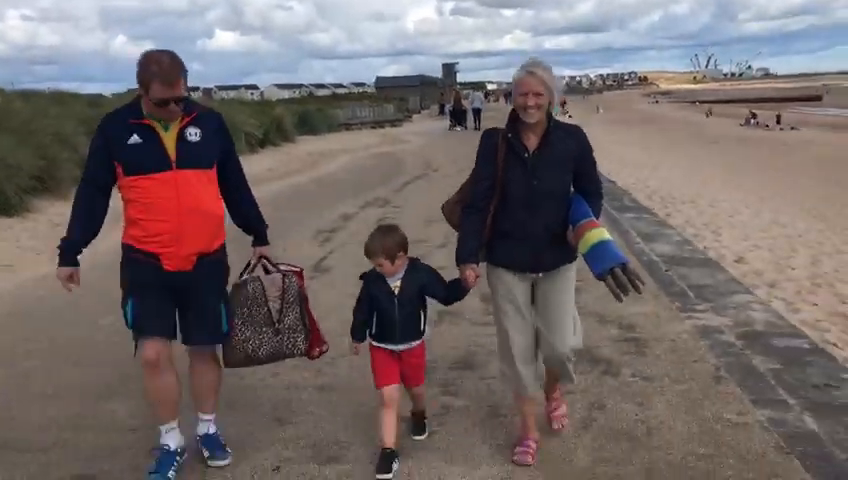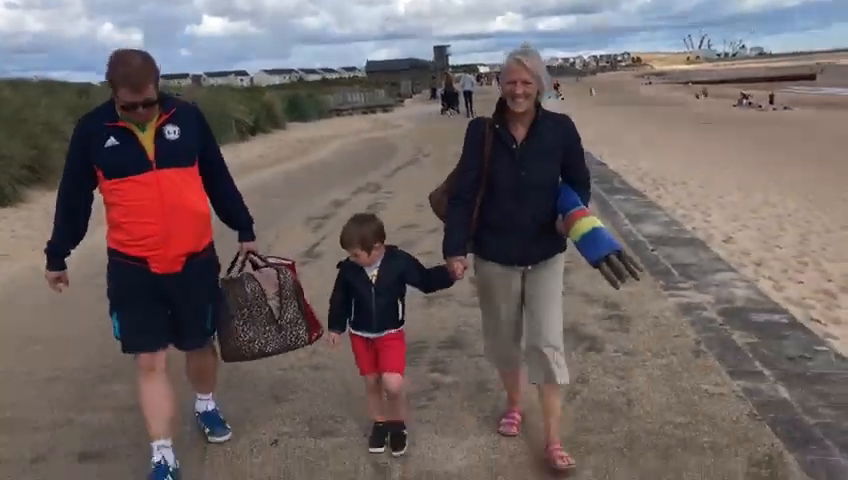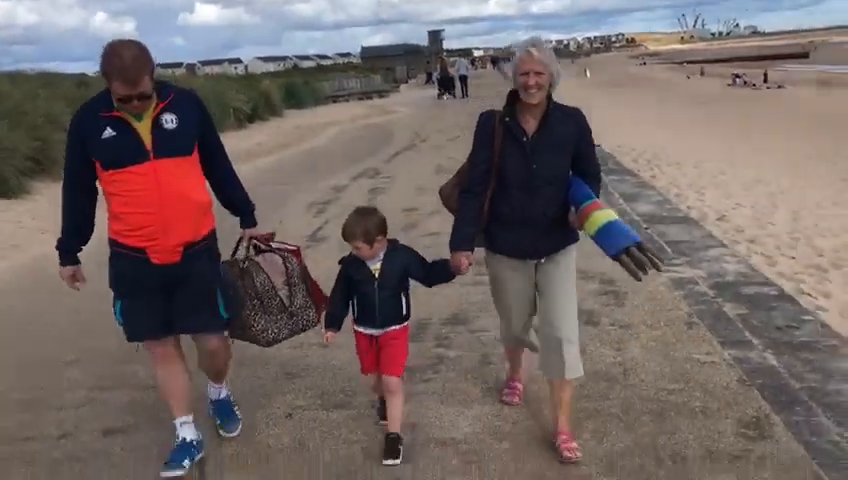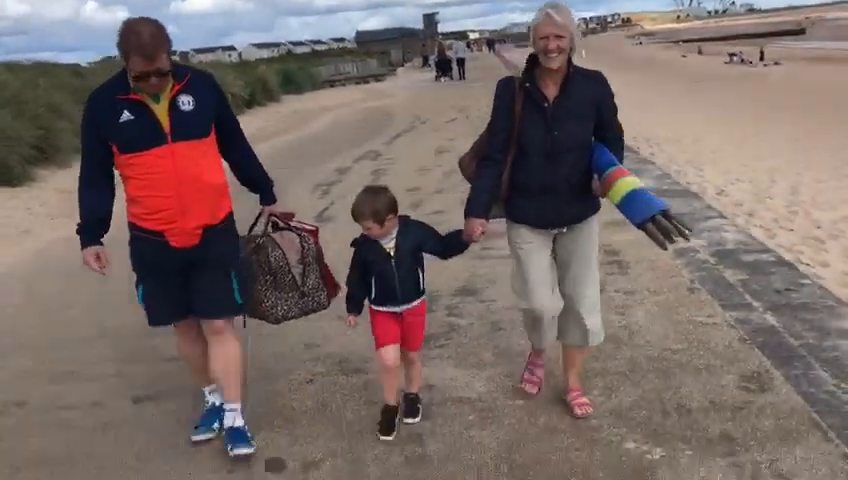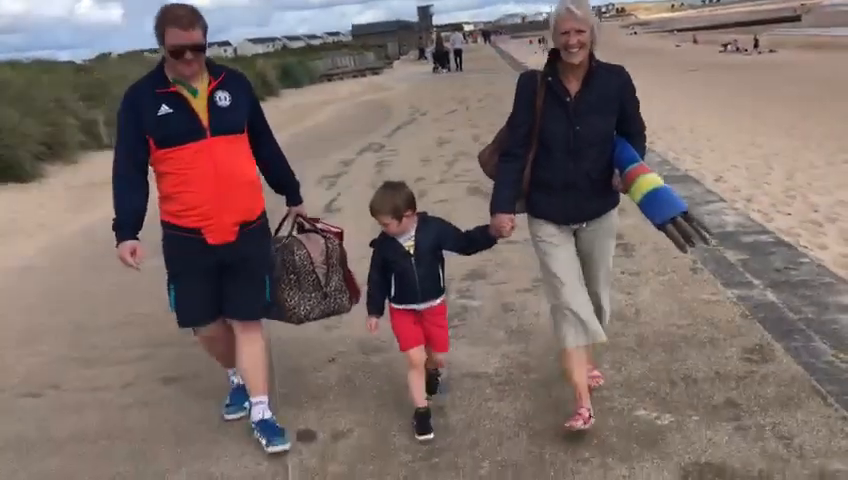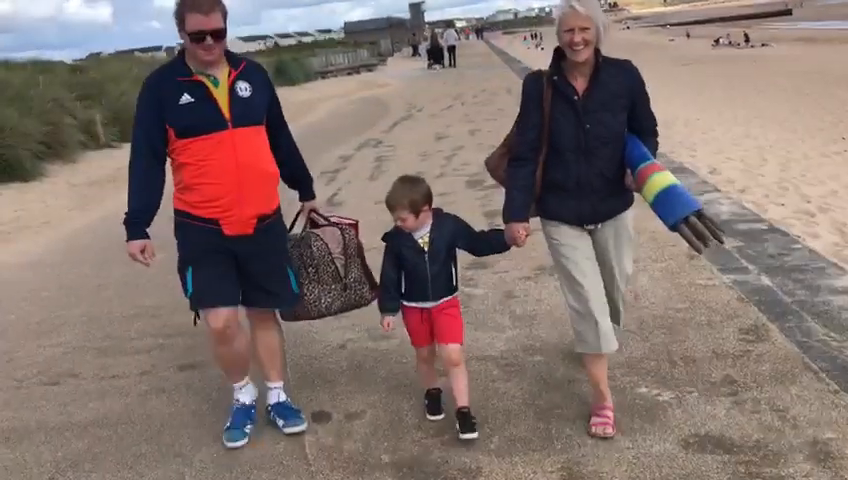
dt=0.2s
person 1, frame 1
left shoulder: (208, 122)
right shoulder: (115, 129)
left elbow: (234, 185)
right elbow: (92, 194)
left wrist: (258, 235)
right wrist: (70, 252)
left hip: (206, 260)
right hip: (145, 263)
left knee: (203, 347)
right knee: (152, 353)
left ankle: (207, 428)
right ankle: (170, 441)
person 1, frame 2
left shoulder: (187, 117)
right shoulder: (91, 131)
left elbow: (217, 179)
right elbow: (73, 198)
left wrist: (244, 230)
right wrist: (57, 256)
left hip: (195, 260)
right hip: (131, 268)
left knee: (200, 346)
right knee: (149, 361)
left ankle: (205, 404)
person 1, frame 3
left shoulder: (185, 105)
right shoulder: (88, 122)
left elbow: (218, 166)
right elbow: (78, 191)
left wrist: (246, 217)
right wrist: (69, 252)
left hip: (196, 248)
right hip: (133, 258)
left knee: (211, 340)
right knee: (160, 346)
left ankle: (219, 391)
right ankle: (186, 434)
person 1, frame 4
left shoulder: (202, 87)
right shoulder: (104, 104)
left elbow: (235, 145)
right elbow: (95, 174)
left wrist: (266, 195)
right wrist: (92, 235)
left hip: (215, 231)
right hip: (153, 240)
left knee: (220, 325)
right knee: (185, 325)
left ankle: (234, 423)
right ankle: (213, 401)
person 1, frame 5
left shoulder: (234, 84)
right shoulder: (141, 99)
left elbow: (265, 146)
right elbow: (129, 170)
left wrist: (292, 196)
right wrist: (127, 231)
left hip: (249, 230)
right hip: (186, 238)
left knee: (247, 322)
right knee: (208, 328)
left ankle: (260, 413)
right ankle: (238, 375)
person 1, frame 6
left shoulder: (253, 75)
right shoulder: (161, 87)
left elbow: (280, 139)
right elbow: (146, 160)
left wrist: (306, 191)
right wrist: (137, 226)
left hip: (264, 221)
right hip: (202, 229)
left knee: (266, 312)
right knee: (220, 320)
left ankle: (276, 397)
right ankle: (243, 397)
person 2, frame 1
left shoulder: (572, 139)
right shoulder: (494, 142)
left elbow: (591, 192)
right elbow: (477, 202)
right wrist: (467, 257)
left hip: (557, 262)
right hip: (506, 264)
left knee: (560, 345)
right knee: (517, 349)
left ankle: (554, 391)
right ankle: (528, 429)
person 2, frame 2
left shoulder: (560, 129)
right shoulder: (481, 132)
left elbow: (579, 183)
right elbow: (463, 193)
left wrist: (572, 216)
right wrist: (454, 248)
left hip: (545, 254)
right hip: (494, 255)
left knee: (547, 341)
right knee: (504, 335)
left ankle: (553, 440)
right ankle: (514, 403)
person 2, frame 3
left shoulder: (571, 122)
right shoulder: (492, 125)
left elbow: (589, 175)
right elbow: (474, 187)
left wrist: (585, 208)
right wrist: (462, 243)
left hip: (558, 247)
right hip: (506, 249)
left knee: (560, 333)
right knee: (515, 323)
left ankle: (563, 427)
right ankle: (516, 371)
person 2, frame 4
left shoulder: (593, 86)
right shoulder: (512, 91)
left elbow: (612, 142)
right elbow: (493, 153)
right wrist: (477, 211)
left hip: (580, 216)
right hip: (526, 219)
left knee: (581, 303)
right knee: (538, 304)
left ankle: (573, 383)
right ankle: (537, 355)
person 2, frame 5
left shoulder: (615, 81)
right shoulder: (533, 86)
left elbow: (634, 136)
right elbow: (514, 149)
right wrist: (502, 206)
left hip: (599, 210)
right hip: (547, 215)
left knee: (594, 294)
right knee: (568, 302)
left ankle: (583, 359)
right ankle: (582, 403)
person 2, frame 6
left shoulder: (624, 76)
right shoulder: (539, 86)
left elbow: (646, 133)
right elbow: (523, 154)
right wrist: (515, 213)
left hip: (613, 209)
right hip: (561, 216)
left knee: (612, 289)
right knee: (587, 302)
left ankle: (596, 341)
right ankle: (602, 398)
person 3, frame 1
left shoulder: (421, 274)
right shoulder: (371, 280)
left elbow: (446, 294)
right elbow: (363, 310)
left wrist: (464, 283)
right wrist: (358, 337)
left hip: (412, 346)
right hip: (381, 348)
left knee: (417, 391)
right knee: (388, 399)
left ankle: (418, 412)
right ankle: (388, 450)
person 3, frame 2
left shoulder: (399, 262)
right shoulder: (348, 270)
left elbow: (426, 281)
right elbow: (339, 301)
left wrist: (449, 273)
right wrist: (335, 327)
left hip: (391, 334)
right hip: (361, 336)
left knee: (393, 383)
right knee: (373, 384)
left ankle: (397, 423)
right ankle: (379, 425)
person 3, frame 3
left shoulder: (402, 256)
right shoulder: (350, 265)
left elbow: (428, 274)
right elbow: (340, 296)
left wrist: (451, 267)
right wrist: (332, 326)
left hip: (395, 330)
right hip: (365, 332)
left knee: (392, 382)
right knee: (374, 379)
left ankle: (393, 435)
right ankle: (383, 396)
person 3, frame 4
left shoulder: (415, 232)
right shoulder: (364, 247)
left elbow: (443, 247)
right elbow: (357, 279)
left wrist: (465, 236)
right wrist: (353, 309)
left hip: (414, 307)
right hip: (382, 311)
left knee: (411, 357)
right knee: (388, 361)
left ankle: (412, 397)
right ankle: (390, 408)
person 3, frame 5
left shoulder: (435, 229)
right shoulder: (383, 245)
left elbow: (465, 243)
right elbow: (377, 280)
left wrist: (492, 232)
right wrist: (374, 311)
left hip: (434, 305)
right hip: (402, 310)
left knee: (438, 356)
right knee: (414, 360)
left ankle: (432, 370)
right ankle: (421, 411)
person 3, frame 6
left shoulder: (449, 225)
right shoulder: (396, 240)
left elbow: (478, 244)
right elbow: (389, 276)
left wrist: (506, 236)
right wrist: (388, 309)
left hip: (447, 303)
right hip: (413, 307)
left knee: (453, 355)
right knee: (425, 354)
left ankle: (463, 410)
right ankle: (432, 392)
